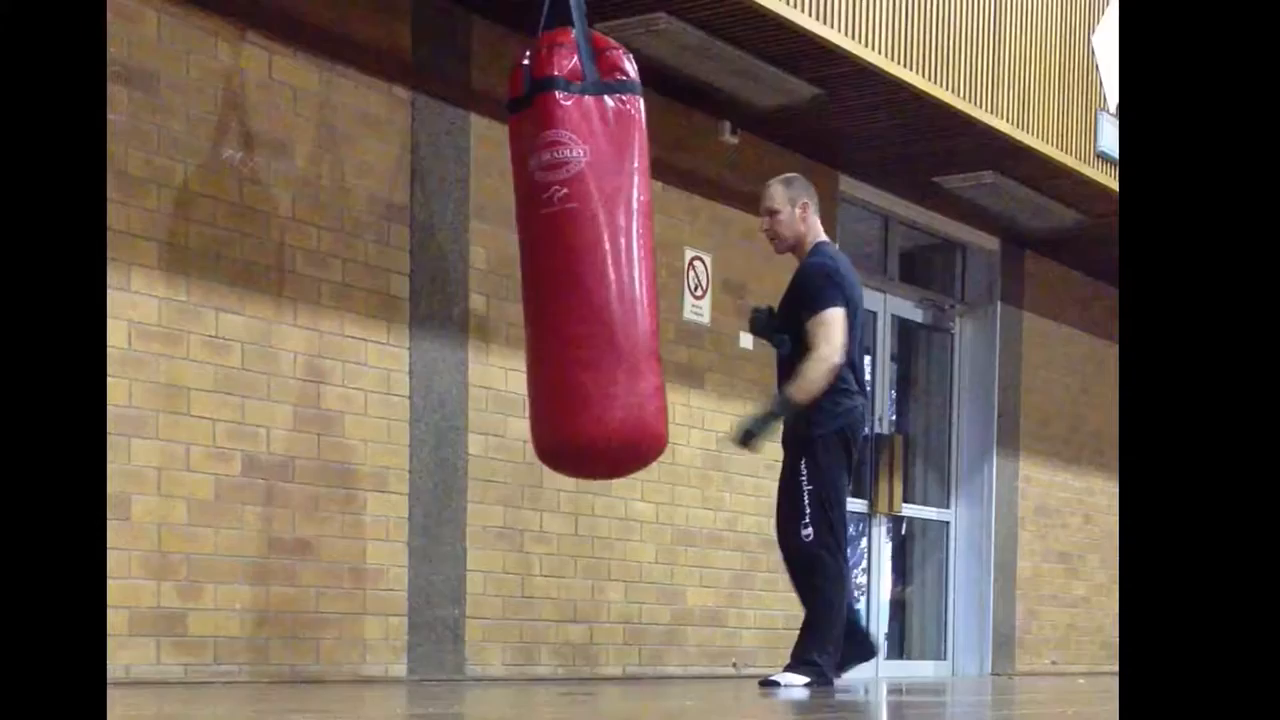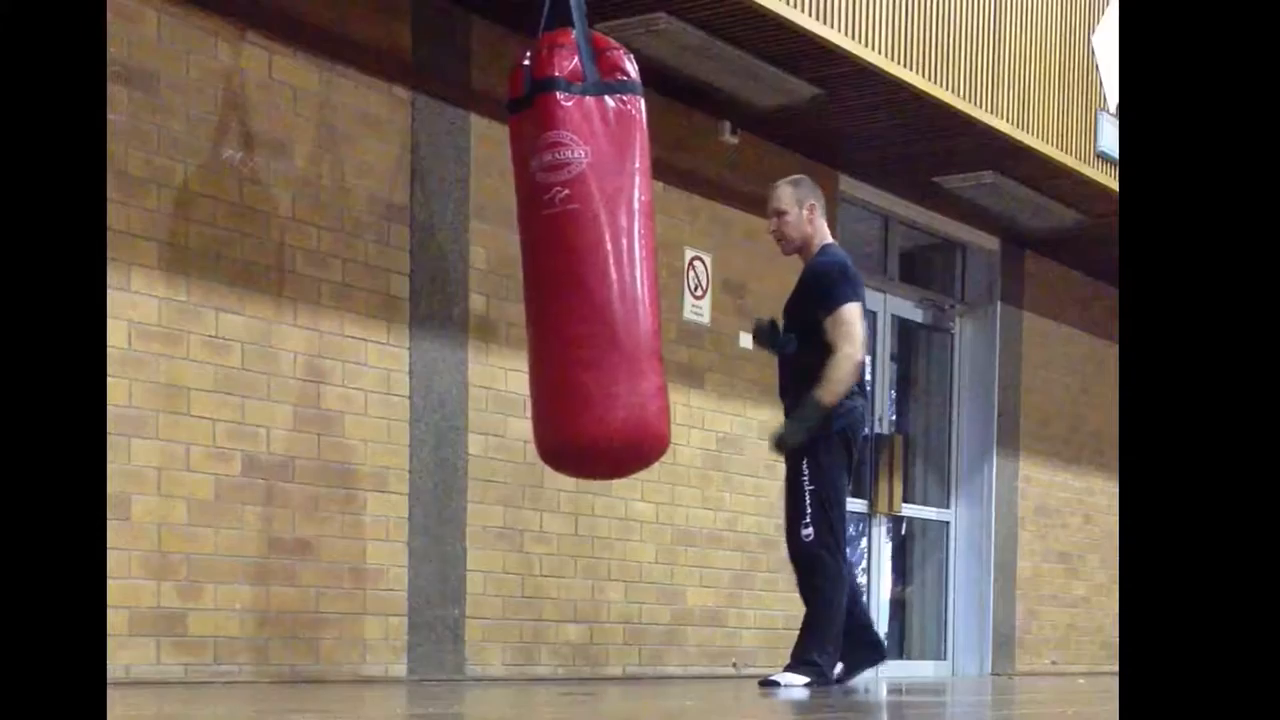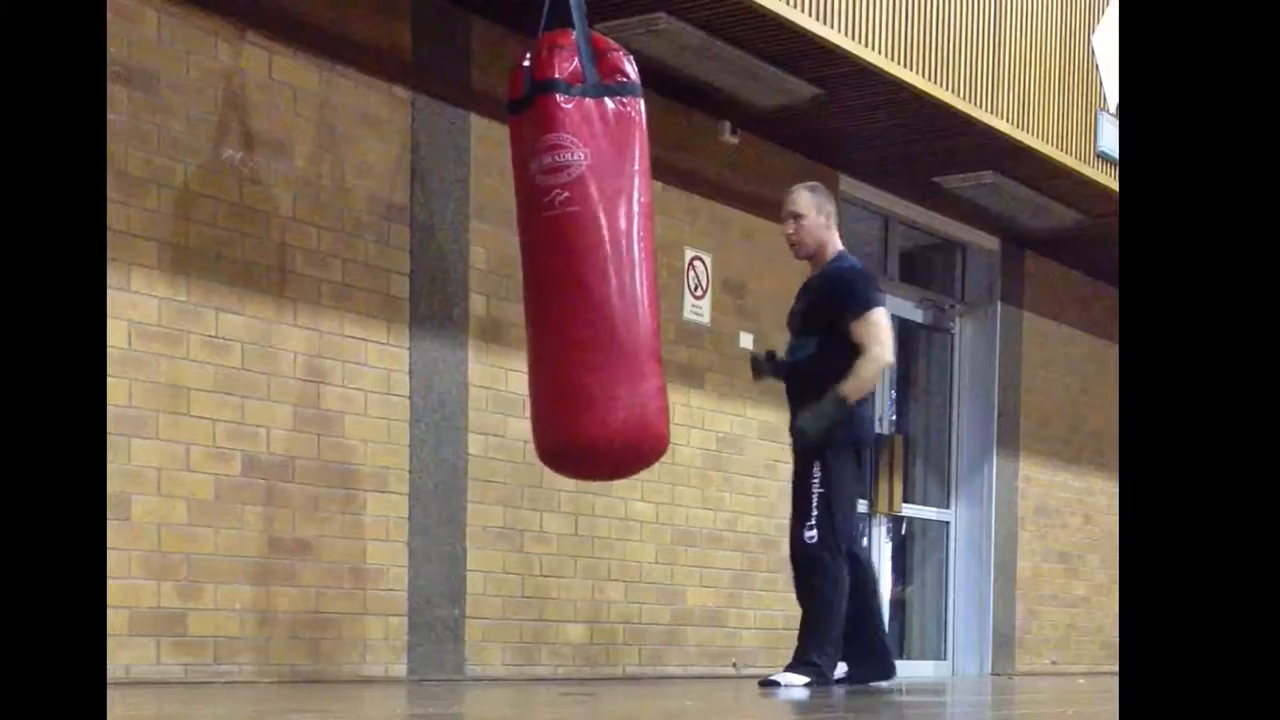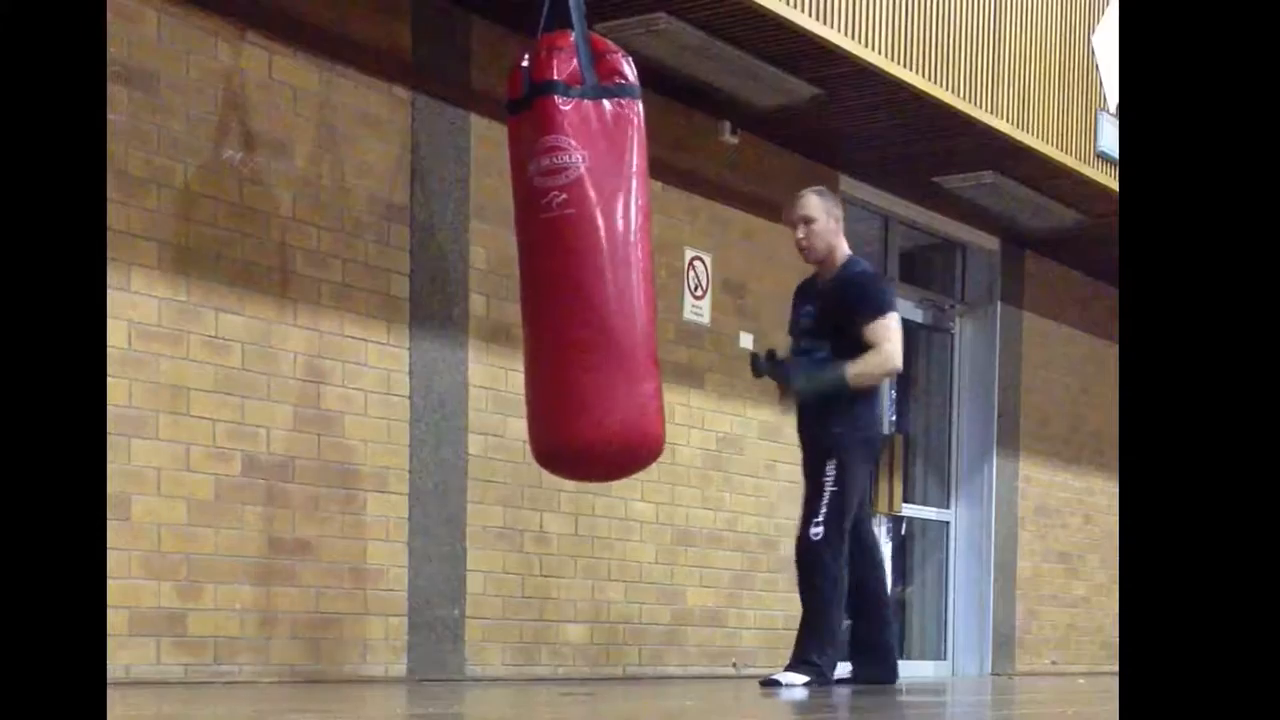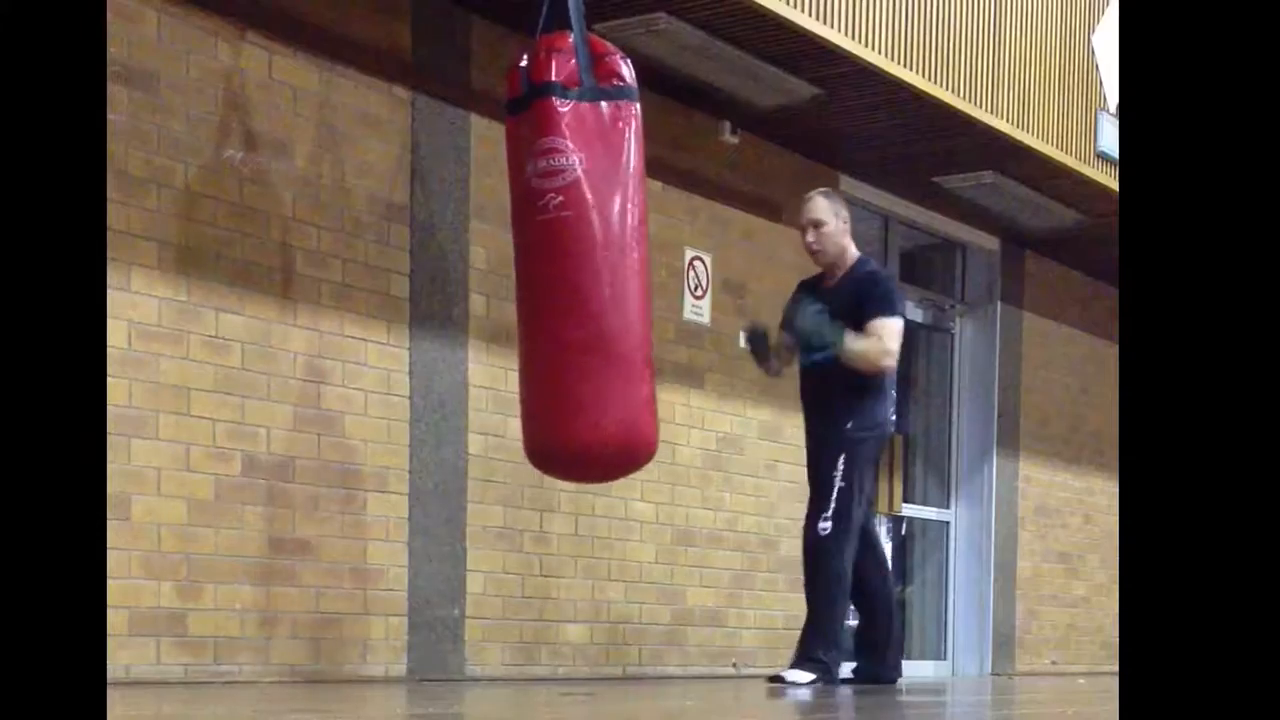
dt=0.1s
person 1, frame 1
left shoulder: (817, 270)
right shoulder: (829, 267)
left elbow: (827, 357)
left wrist: (769, 416)
right wrist: (773, 329)
left hip: (821, 424)
right hip: (822, 424)
left knee: (813, 541)
right knee: (808, 538)
left ankle: (813, 660)
right ankle: (846, 640)
person 1, frame 2
left shoulder: (828, 271)
right shoulder: (826, 270)
left elbow: (851, 353)
left wrist: (805, 420)
right wrist: (778, 342)
left hip: (825, 427)
right hip: (824, 427)
left knee: (816, 542)
right knee: (814, 540)
left ankle: (815, 661)
right ankle: (859, 643)
person 1, frame 3
left shoulder: (849, 278)
right shoulder: (810, 287)
left elbow: (880, 354)
left wrist: (826, 409)
right wrist: (778, 367)
left hip: (836, 433)
right hip: (821, 433)
left knee: (815, 546)
right knee: (837, 545)
left ankle: (814, 661)
right ankle: (869, 655)
person 1, frame 4
left shoulder: (861, 283)
right shoulder: (807, 292)
left elbow: (889, 357)
left wrist: (825, 379)
right wrist: (778, 370)
left hip: (845, 432)
right hip: (826, 433)
left knee: (819, 544)
right knee: (853, 544)
left ankle: (814, 661)
right ankle: (875, 658)
person 1, frame 5
left shoulder: (876, 282)
right shoulder: (809, 291)
left elbow: (884, 355)
right elbow: (782, 361)
left wrist: (826, 335)
right wrist: (763, 349)
left hip: (856, 429)
right hip: (825, 431)
left knee: (826, 538)
right knee: (859, 542)
left ankle: (818, 658)
right ankle: (880, 660)
